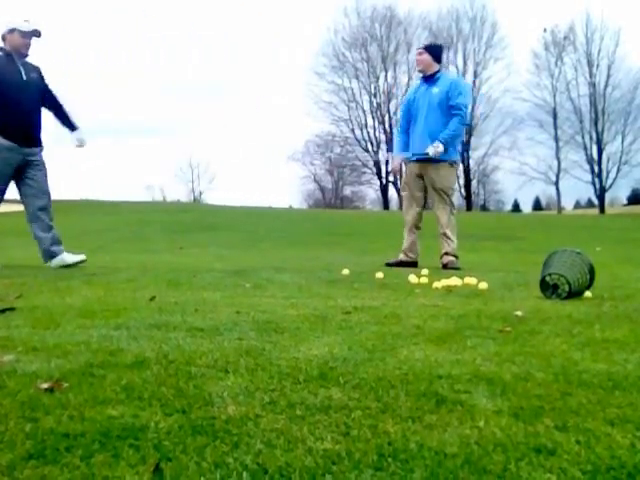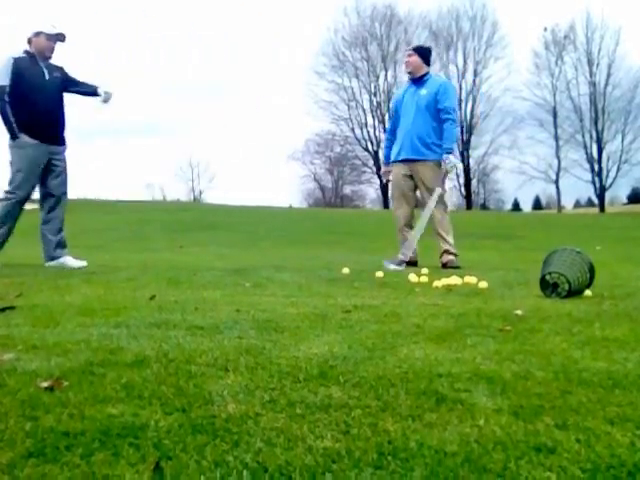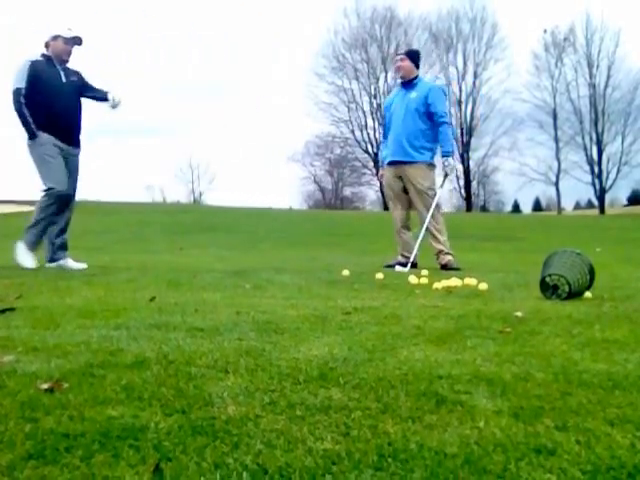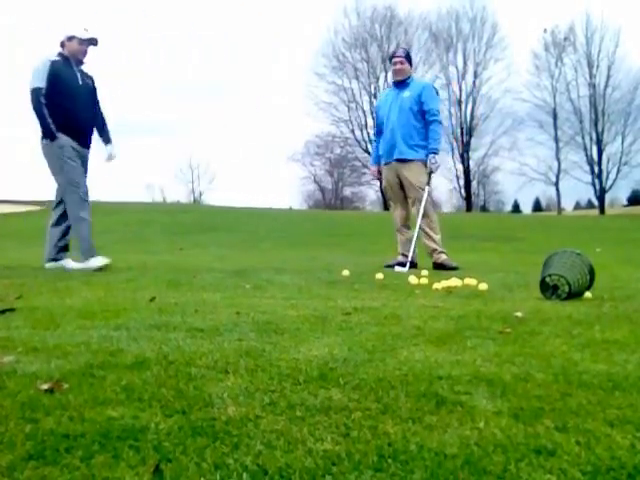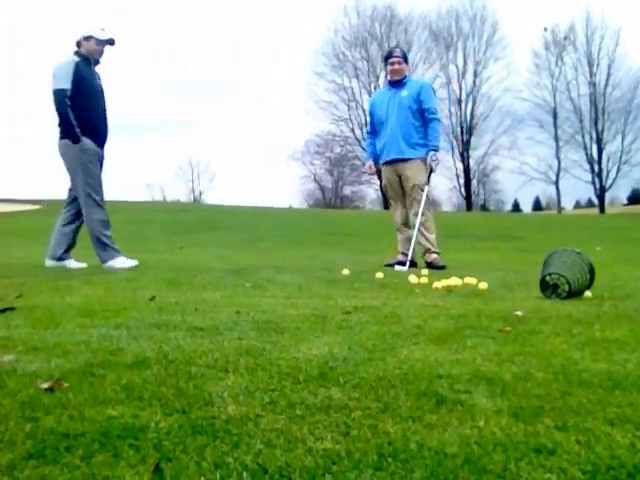
dt=0.2s
person 1, frame 1
left shoulder: (33, 71)
left elbow: (51, 101)
left wrist: (74, 129)
left hip: (32, 148)
left knee: (40, 200)
left ankle: (54, 252)
person 1, frame 2
left shoulder: (57, 72)
left elbow: (76, 85)
left wrist: (98, 91)
left hip: (55, 146)
right hip: (28, 143)
left knee: (56, 198)
left ankle: (56, 254)
person 1, frame 3
left shoulder: (74, 76)
right shoulder: (31, 67)
left elbow: (90, 91)
right elbow: (20, 100)
left wrist: (109, 96)
right wrist: (34, 133)
left hip: (71, 145)
right hip: (45, 140)
left knee: (66, 198)
right knee: (57, 189)
left ankle: (57, 255)
right ankle: (28, 243)
person 1, frame 4
left shoulder: (87, 78)
right shoulder: (48, 67)
left elbow: (95, 111)
right elbow: (38, 100)
left wrist: (107, 141)
right wrist: (53, 135)
left hip: (81, 145)
right hip: (60, 142)
left knee: (67, 199)
right knee: (76, 194)
left ankle: (55, 256)
right ankle: (88, 254)
person 1, frame 5
left shoulder: (95, 75)
right shoulder: (69, 66)
right elbow: (62, 102)
left wrist: (99, 146)
right wrist: (77, 138)
left hip: (93, 146)
right hip: (79, 144)
left knee: (78, 200)
right knee: (92, 198)
left ankle: (57, 255)
right ankle: (110, 256)
person 2, frame 1
left shoulder: (454, 84)
right shoulder: (413, 92)
left elbow: (460, 118)
right elbow: (403, 125)
left wrist: (441, 143)
right wrist: (399, 153)
left hip: (441, 159)
right hip: (414, 159)
left knee: (444, 208)
right knee: (410, 209)
left ankle: (449, 255)
right ankle: (408, 255)
person 2, frame 2
left shoulder: (441, 86)
right shoulder: (401, 94)
left elbow: (450, 121)
right elbow: (392, 129)
left wrist: (448, 152)
right wrist: (386, 161)
left hip: (429, 160)
right hip: (401, 160)
left knee: (437, 208)
right knee: (402, 209)
left ankle: (448, 254)
right ankle: (407, 255)
person 2, frame 3
left shoulder: (431, 90)
right shoulder: (392, 98)
left elbow: (443, 123)
left wrist: (447, 154)
right wrist: (382, 163)
left hip: (418, 161)
right hip: (392, 164)
left knee: (429, 210)
right knee: (398, 213)
left ankle: (444, 256)
right ankle: (406, 256)
person 2, frame 4
left shoulder: (423, 89)
right shoulder: (383, 98)
left elbow: (434, 121)
right elbow: (378, 133)
left wrist: (434, 152)
right wrist: (375, 161)
left hip: (414, 159)
right hip: (389, 162)
left knee: (423, 207)
right knee: (398, 212)
left ankle: (438, 255)
right ankle: (405, 255)
person 2, frame 5
left shoulder: (420, 88)
right shoulder: (377, 97)
left elbow: (432, 119)
right elbow: (372, 131)
left wrist: (433, 149)
right wrist: (370, 156)
left hip: (414, 157)
right hip: (388, 161)
left knee: (419, 207)
right knee: (398, 210)
left ankle: (431, 253)
right ankle: (405, 254)
